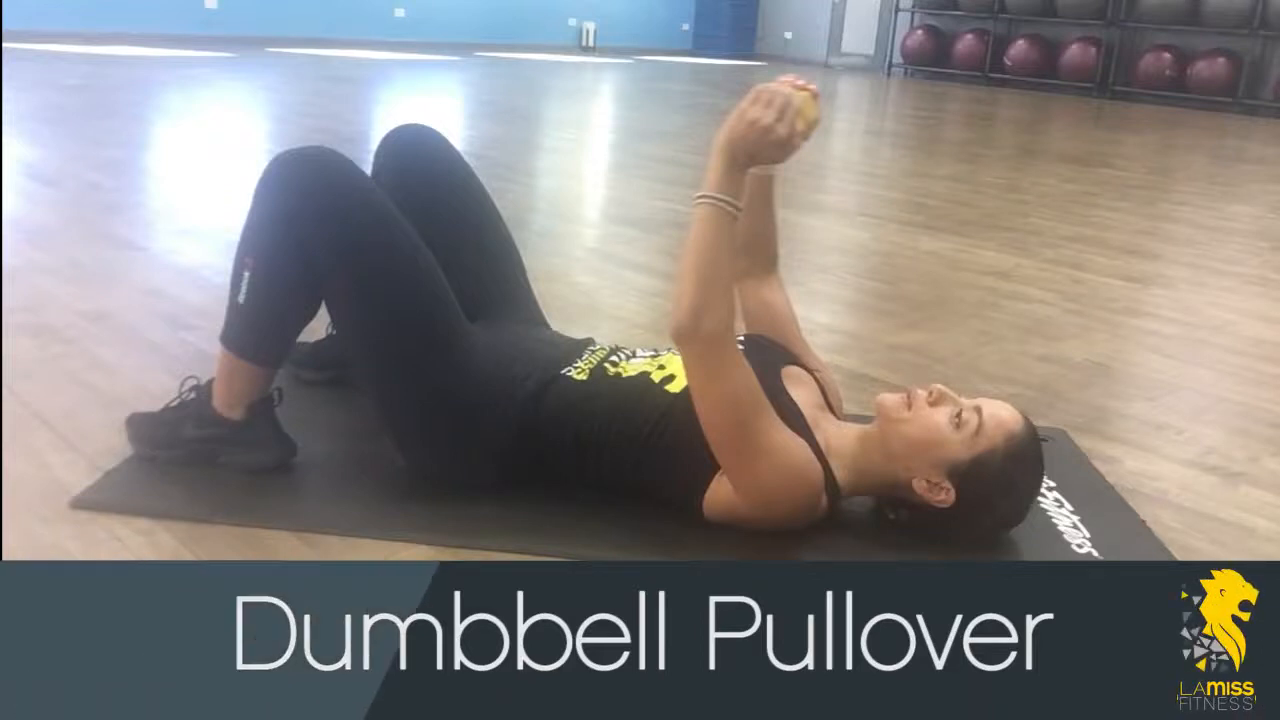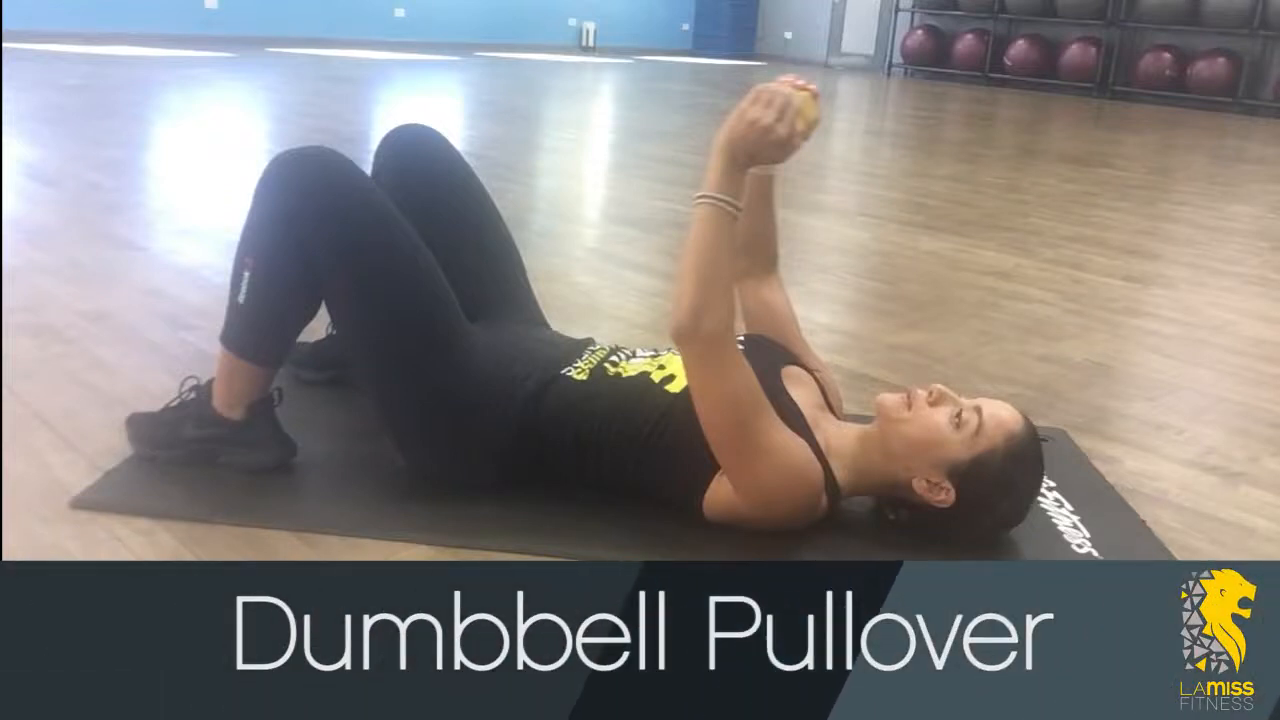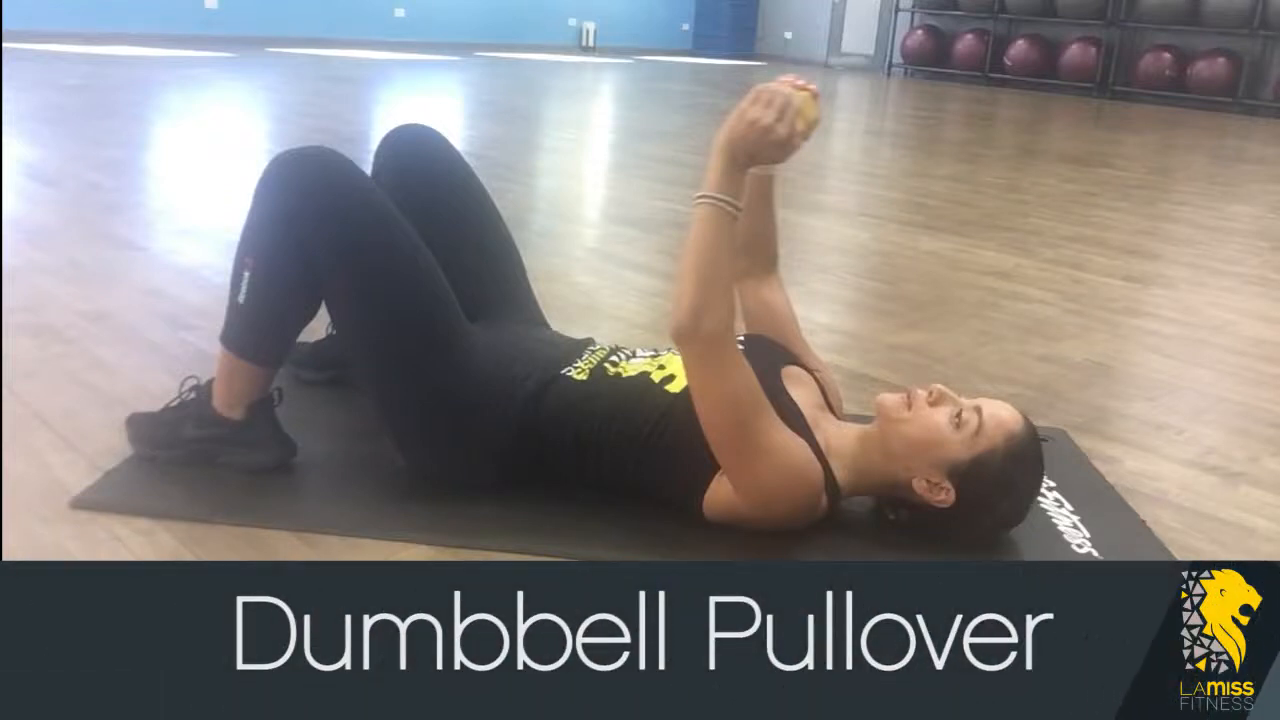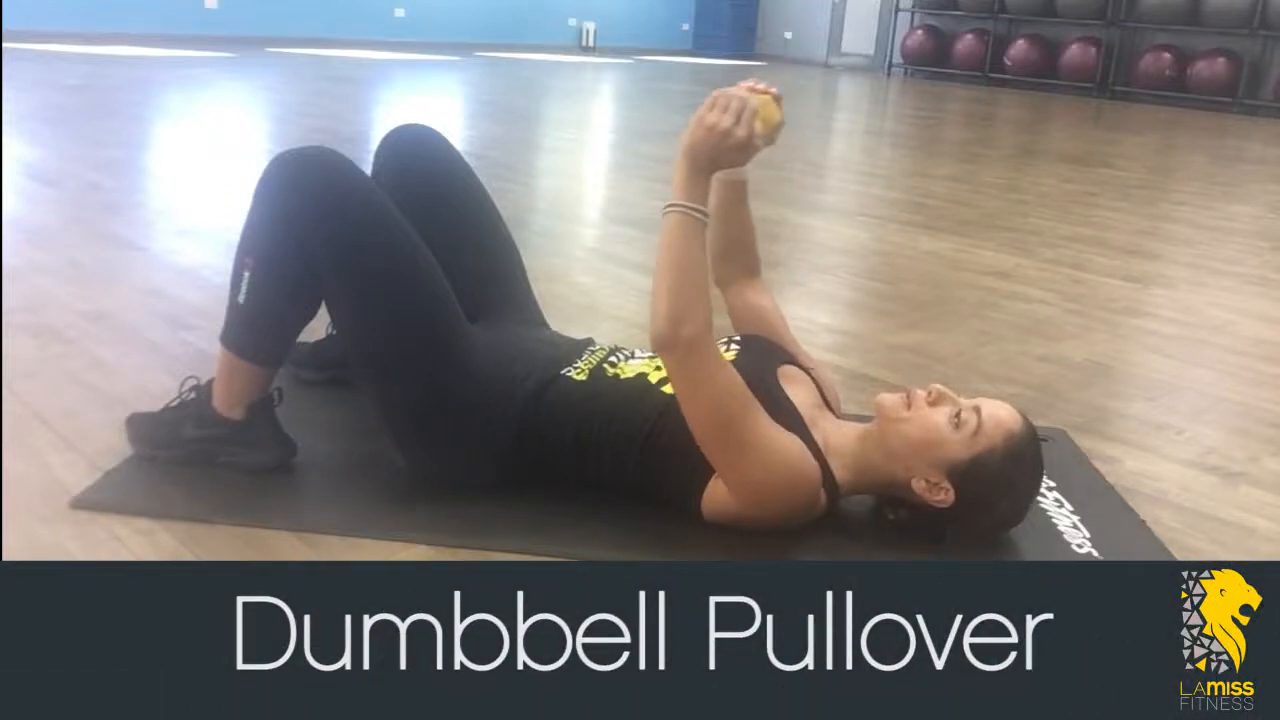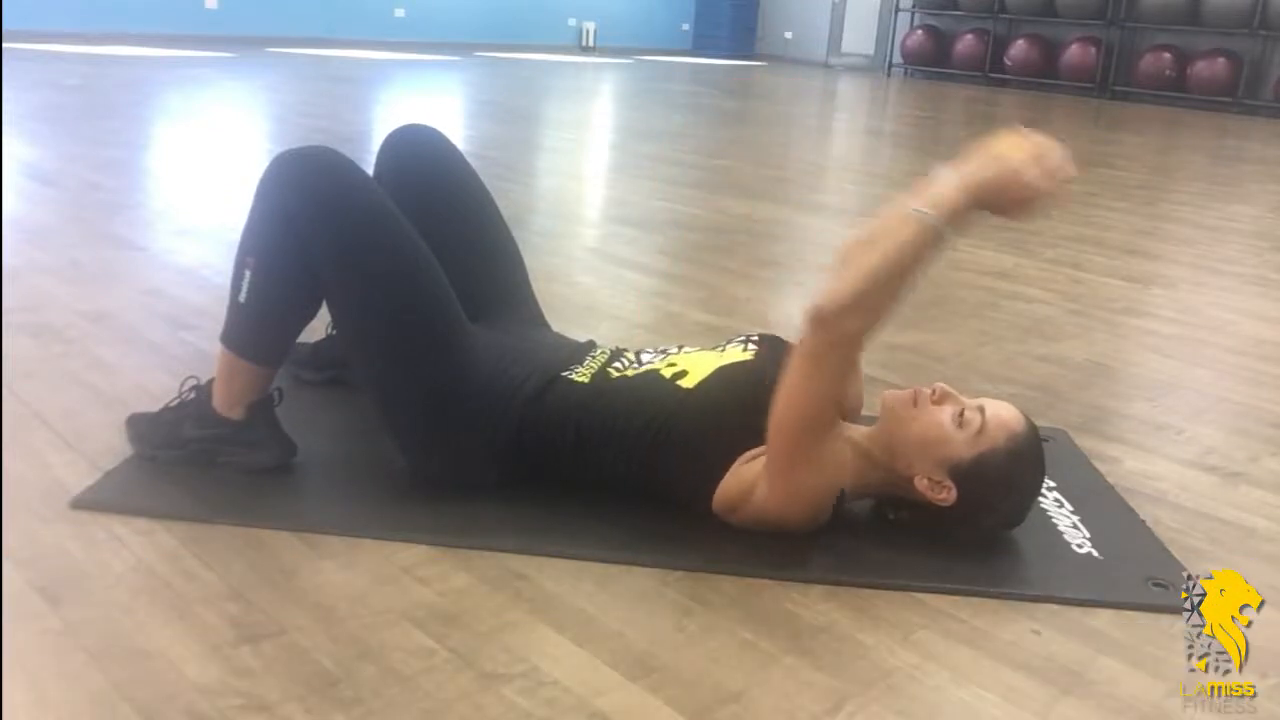
dt=1s
person 1, frame 1
left shoulder: (790, 483)
right shoulder: (816, 399)
left elbow: (698, 329)
right elbow: (756, 280)
left wrist: (730, 165)
right wrist: (760, 166)
left hip: (475, 414)
right hip: (528, 354)
left knee: (307, 179)
right knee: (410, 148)
left ankle: (228, 415)
right ankle: (352, 339)
person 1, frame 2
left shoulder: (791, 483)
right shoulder: (815, 399)
left elbow: (697, 330)
right elbow: (755, 280)
left wrist: (730, 164)
right wrist: (761, 166)
left hip: (476, 416)
right hip: (530, 356)
left knee: (307, 180)
right knee: (411, 148)
left ankle: (227, 416)
right ankle: (352, 339)
person 1, frame 3
left shoulder: (791, 483)
right shoulder: (816, 397)
left elbow: (696, 329)
right elbow: (755, 281)
left wrist: (729, 165)
right wrist: (760, 164)
left hip: (475, 416)
right hip: (529, 355)
left knee: (307, 180)
right knee: (411, 149)
left ankle: (227, 416)
right ankle: (350, 340)
person 1, frame 4
left shoulder: (787, 483)
right shoulder: (813, 396)
left elbow: (678, 336)
right elbow: (739, 279)
left wrist: (695, 170)
right wrist: (737, 168)
left hip: (473, 414)
right hip: (528, 355)
left knee: (307, 179)
right knee: (410, 148)
left ankle: (227, 416)
right ankle: (353, 344)
person 1, frame 5
left shoulder: (800, 488)
right shoulder: (848, 419)
left elbow: (832, 314)
right elbow: (847, 306)
left wrist: (963, 187)
right wrist: (957, 186)
left hip: (476, 416)
right hip: (533, 358)
left knee: (309, 179)
right knee: (412, 147)
left ankle: (228, 414)
right ankle: (354, 344)
